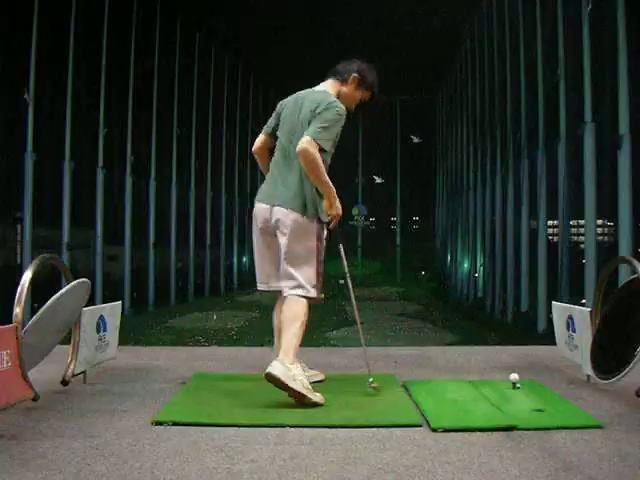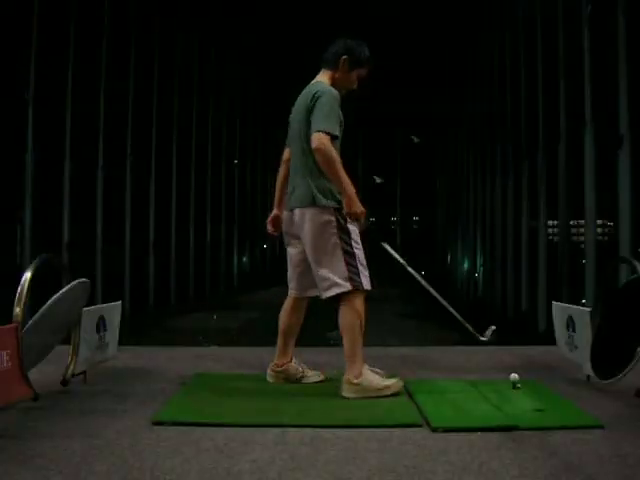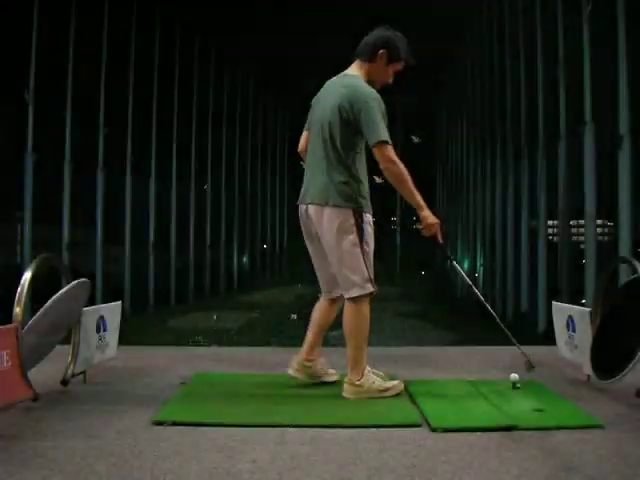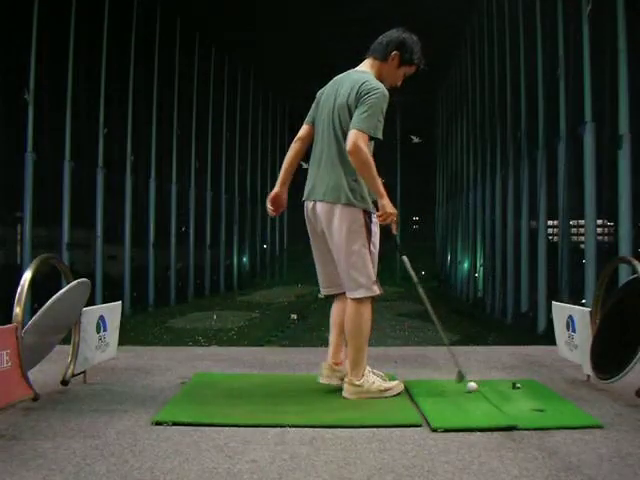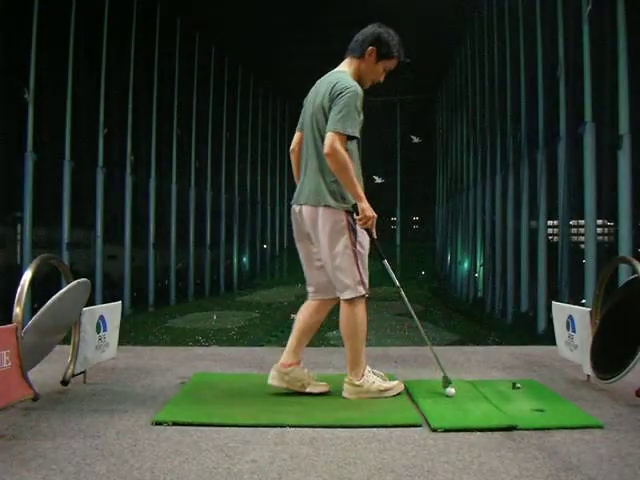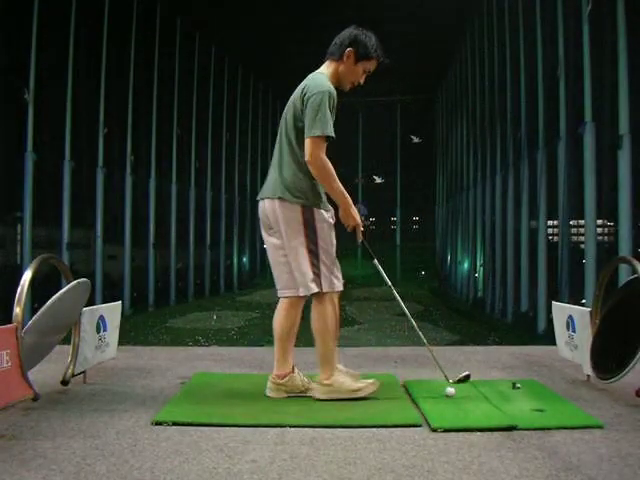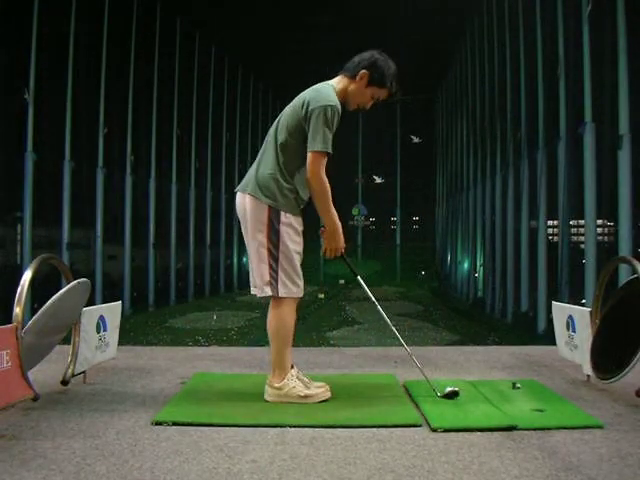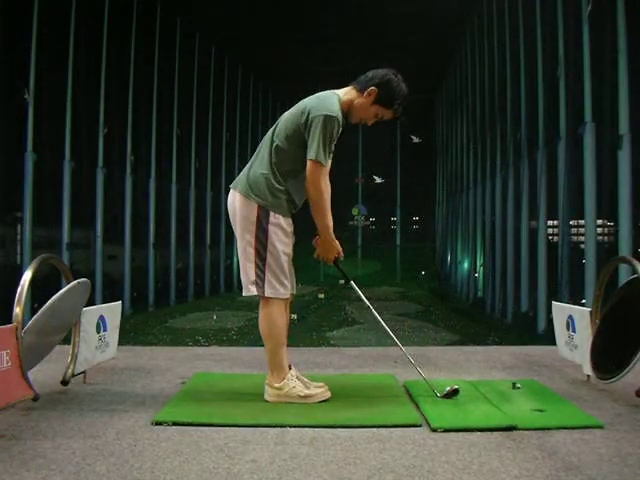
dt=0.4s
person 1, frame 1
left shoulder: (289, 101)
right shoulder: (333, 107)
left elbow: (259, 149)
right elbow: (306, 149)
right wrist: (331, 197)
left hip: (266, 204)
right hip: (300, 210)
left knee: (289, 288)
right knee: (302, 290)
left ankle: (286, 360)
right ankle: (286, 364)
person 1, frame 2
left shoulder: (303, 98)
right shoulder: (326, 95)
left elbow: (286, 160)
right elbow: (321, 146)
left wrist: (279, 207)
right wrist: (350, 194)
left hip: (299, 207)
right hip: (324, 206)
left knee: (300, 290)
right knee: (353, 288)
left ankle: (282, 363)
right ankle: (355, 375)
person 1, frame 3
left shoulder: (326, 89)
right shoulder: (365, 96)
left elbow: (303, 147)
right elbow: (387, 160)
right wrist: (422, 209)
left hip: (311, 202)
right hip: (343, 205)
left knee: (335, 290)
right knee: (357, 290)
left ankle: (308, 360)
right ankle: (357, 378)
person 1, frame 4
left shoulder: (332, 85)
right shoulder: (374, 90)
left elbow: (301, 139)
right elbow: (355, 146)
left wrist: (281, 185)
right wrist: (383, 198)
left hip: (316, 200)
right hip: (349, 203)
left knee: (343, 288)
right knee: (361, 289)
left ankle: (336, 361)
right ankle: (358, 377)
person 1, frame 5
left shoulder: (320, 86)
right shoulder: (349, 89)
left elbow: (296, 147)
right elbow: (333, 149)
right wrist: (362, 200)
left hip: (306, 203)
right hip: (333, 207)
left knee: (323, 292)
right knee: (352, 291)
left ankle: (287, 366)
right ankle: (358, 378)
person 1, frame 6
left shoulder: (310, 86)
right shoulder: (323, 90)
right elbow: (314, 157)
left wrist: (329, 200)
right wrist: (347, 205)
left hip: (277, 199)
right hip: (297, 203)
left knee: (294, 291)
right knee: (324, 288)
left ankle: (282, 375)
right ankle: (329, 374)
person 1, frame 7
left shoulder: (320, 97)
right shoulder: (327, 103)
left elbow: (312, 172)
right elbow: (314, 173)
left wrist: (332, 223)
right wrist: (333, 228)
left hip: (265, 199)
right hip: (269, 201)
left knee: (287, 291)
right knee: (285, 293)
left ankle: (284, 373)
right ankle: (280, 381)
person 1, frame 8
left shoulder: (328, 109)
right shoulder: (328, 112)
left elbow: (322, 180)
right elbow: (313, 182)
left wrist: (328, 233)
right wrist: (327, 236)
left hip: (264, 201)
right hip: (260, 201)
left knee: (281, 292)
right knee: (273, 293)
left ankle: (283, 373)
right ankle: (279, 381)
